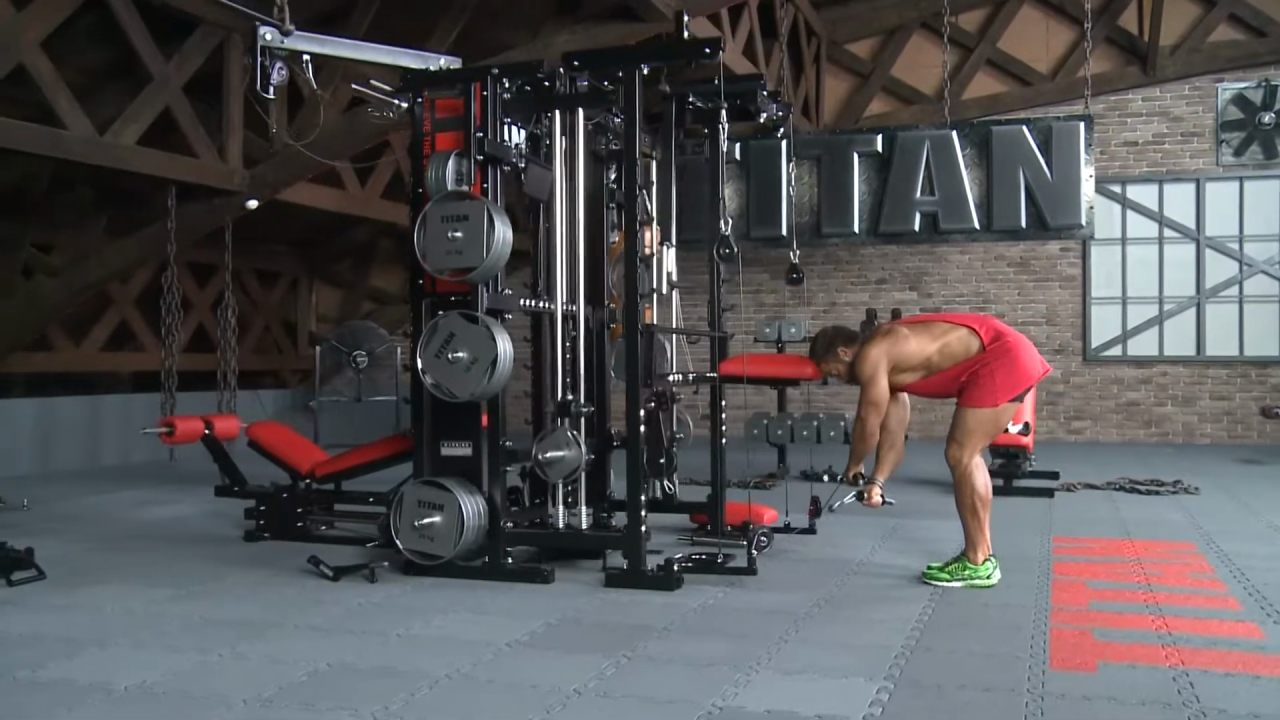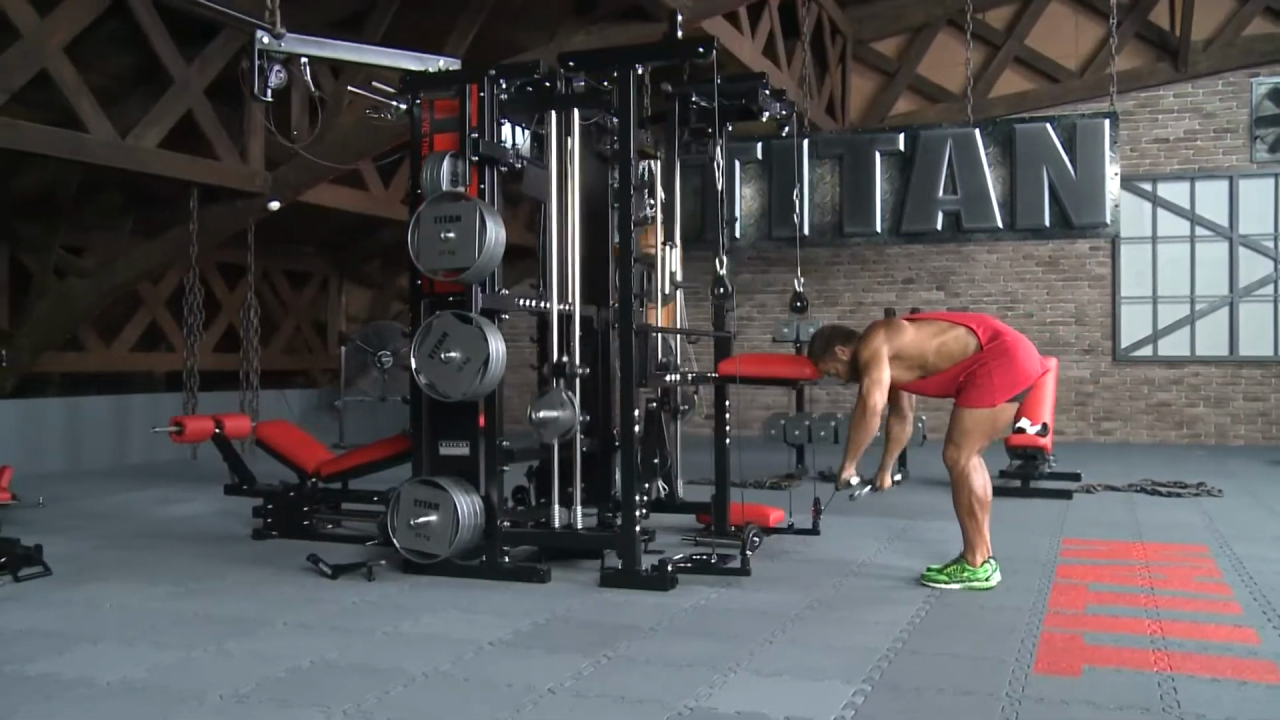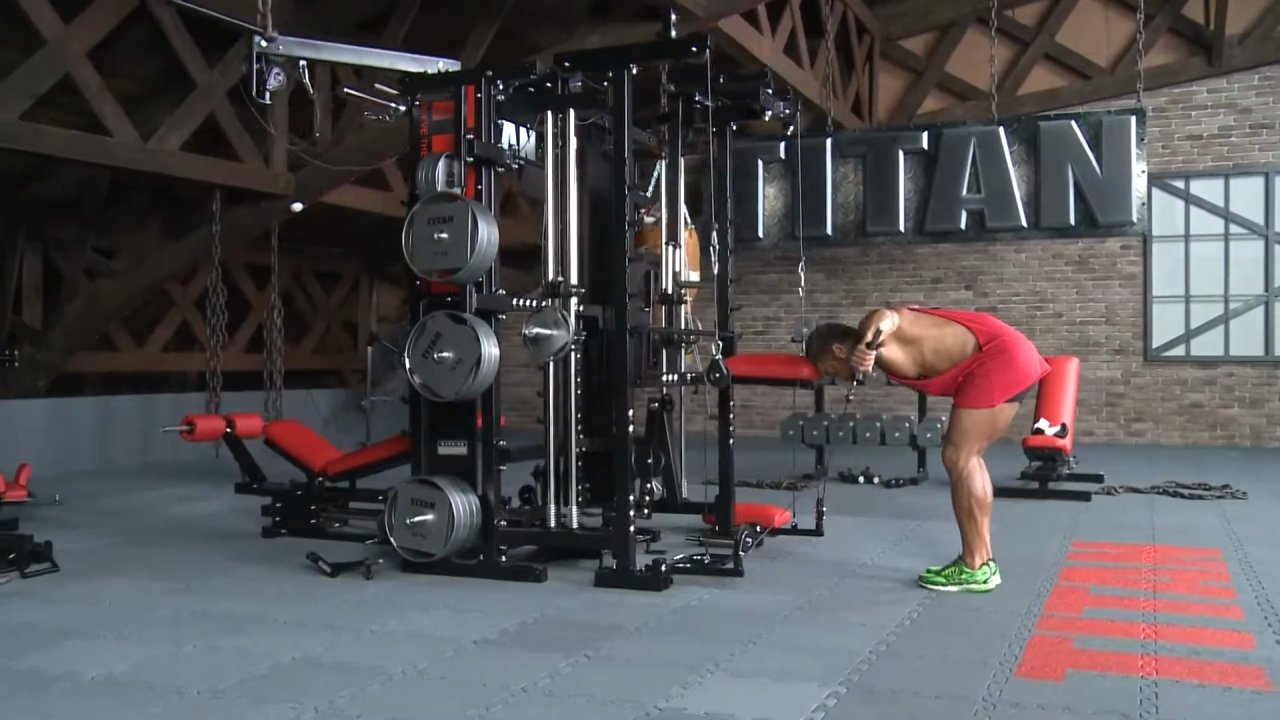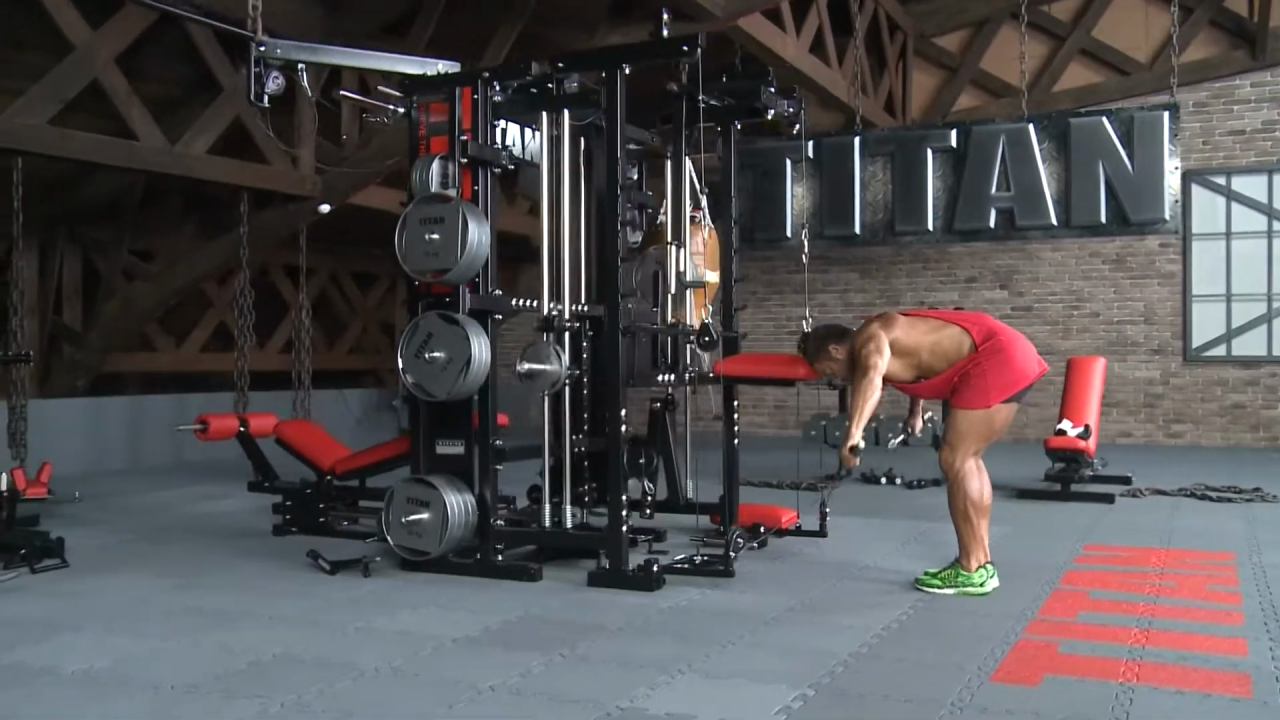
dt=0.5s
person 1, frame 1
left shoulder: (872, 356)
right shoulder: (889, 361)
left elbow: (868, 425)
right elbow: (892, 433)
left wrist: (853, 466)
right wrist: (876, 482)
left hip: (1002, 360)
right hip: (1009, 355)
left knee: (960, 456)
right knee: (967, 455)
left ankle: (978, 564)
right ankle: (981, 556)
person 1, frame 2
left shoulder: (871, 347)
right shoulder: (887, 358)
left elbow: (871, 406)
right elbow: (901, 415)
left wrist: (848, 465)
right wrist: (886, 469)
left hip: (1000, 360)
right hip: (1009, 356)
left knee: (959, 457)
right knee: (967, 457)
left ankle: (977, 566)
right ankle: (982, 558)
person 1, frame 3
left shoulder: (868, 331)
right shoulder: (880, 339)
left elbow: (885, 317)
left wrist: (867, 344)
left hip: (998, 359)
right hip: (1009, 354)
left knee: (958, 459)
right knee: (968, 458)
left ankle: (975, 569)
right ankle: (983, 561)
person 1, frame 4
left shoulder: (866, 338)
right shoulder: (884, 337)
left elbow: (873, 369)
right elbow: (920, 356)
left wrist: (853, 434)
right wrist: (915, 414)
left hip: (995, 359)
right hip: (1009, 352)
left knee: (955, 460)
right knee: (966, 459)
left ankle: (971, 571)
right ankle: (982, 564)
